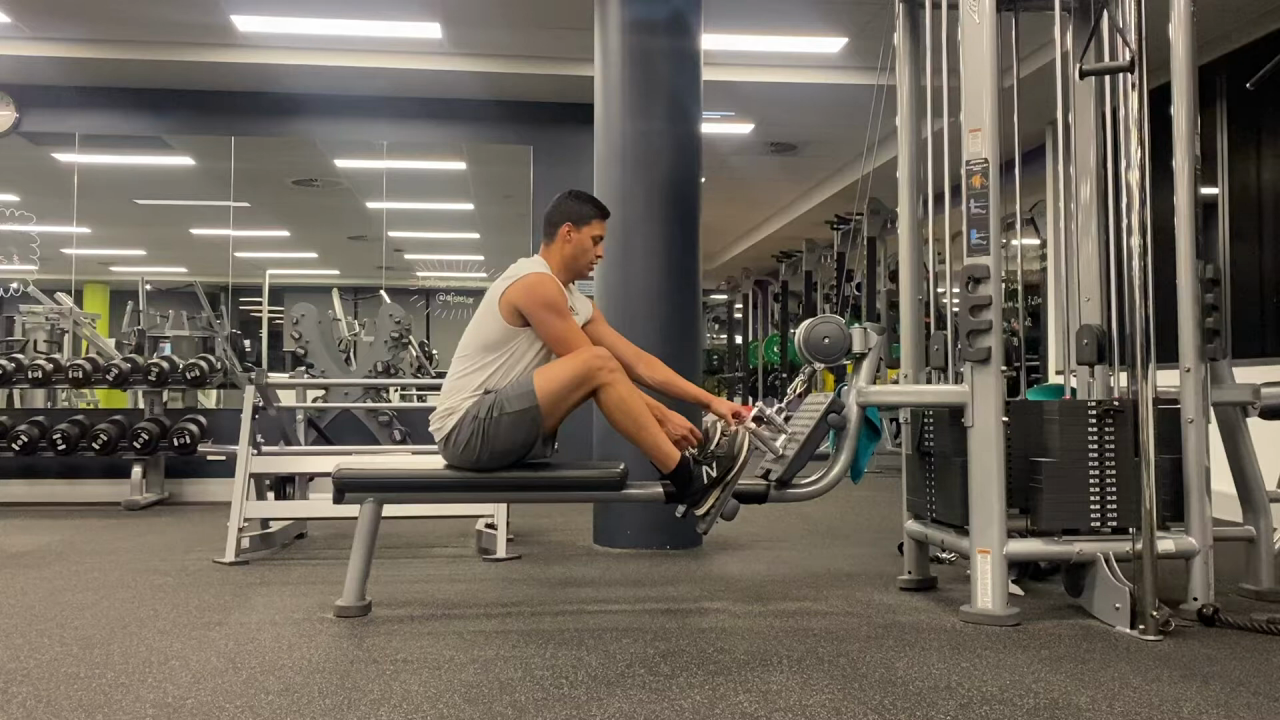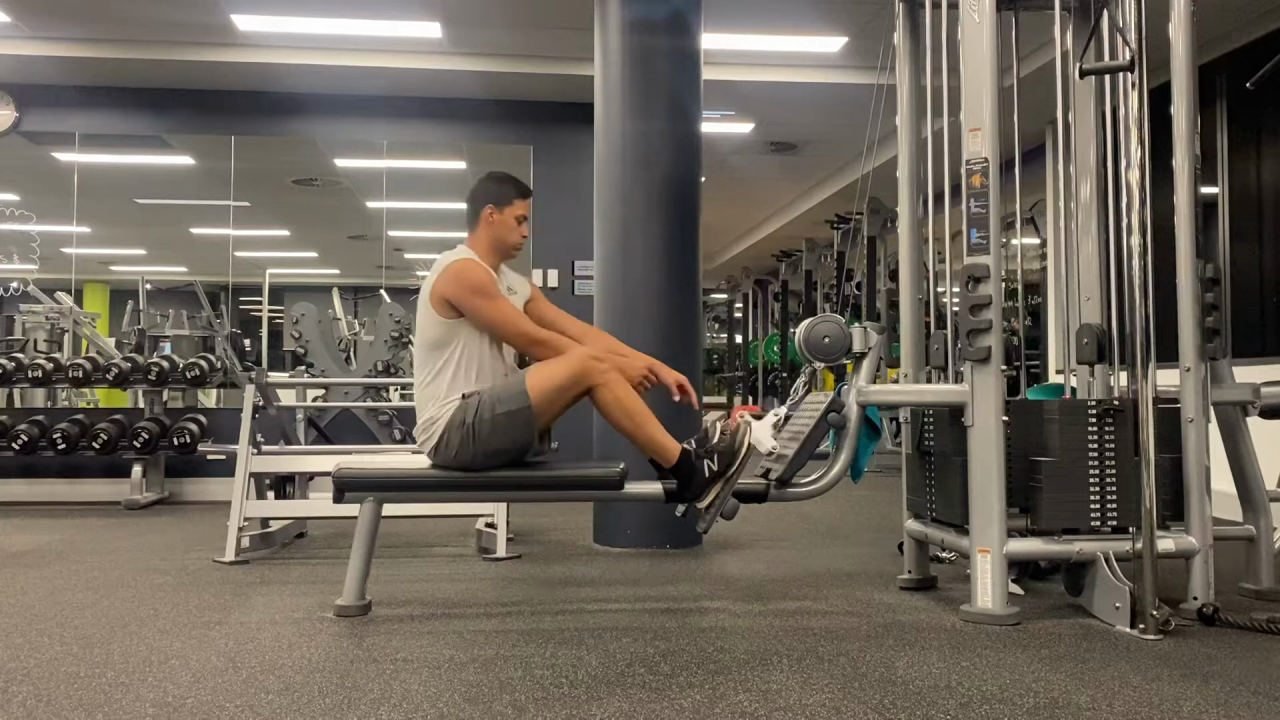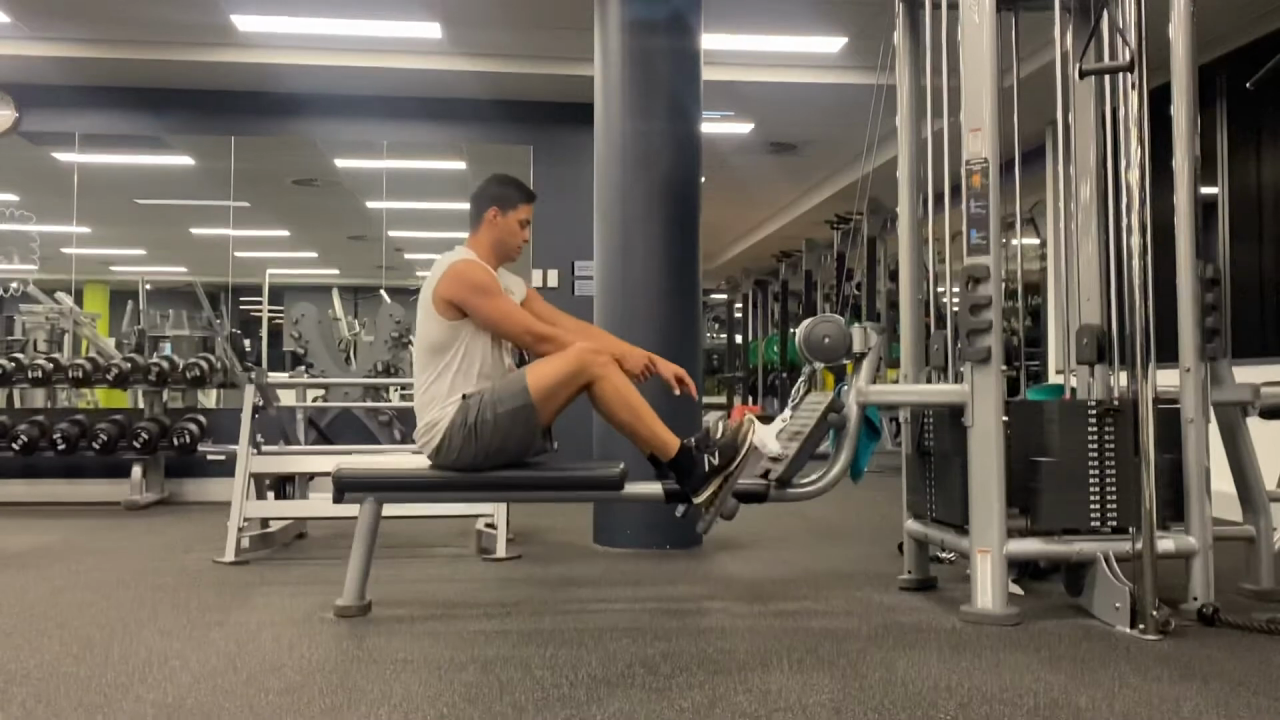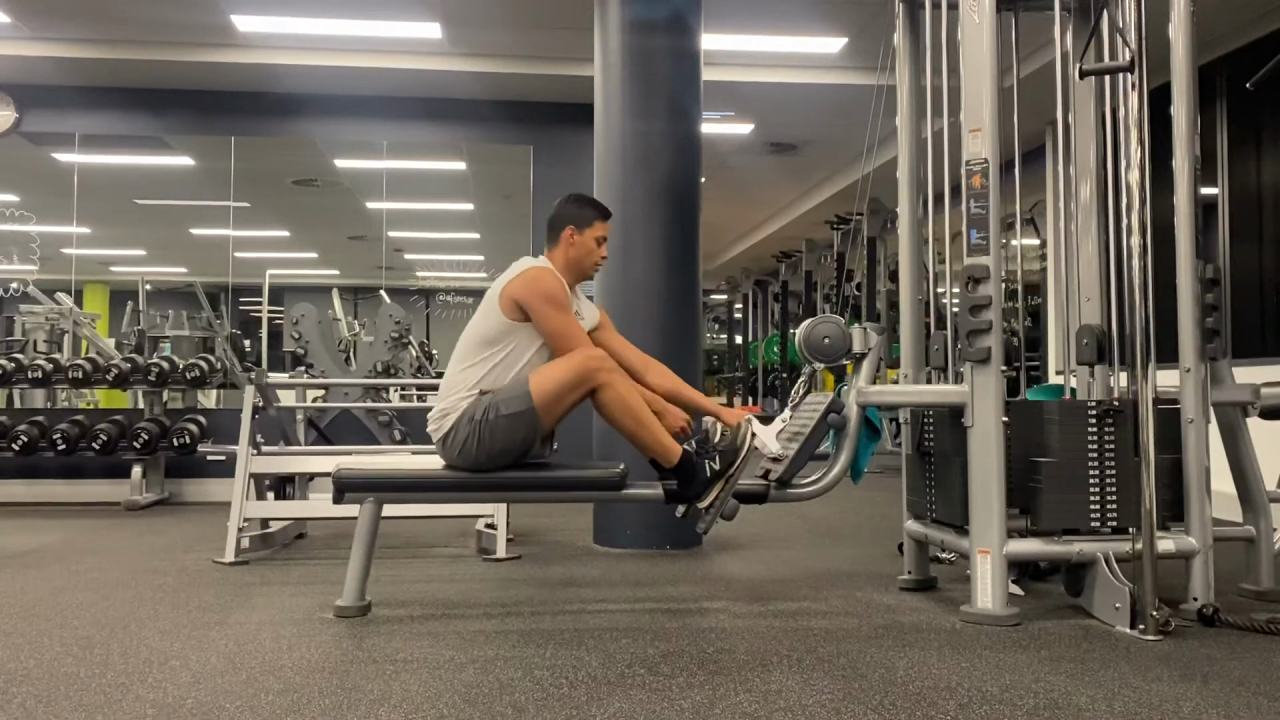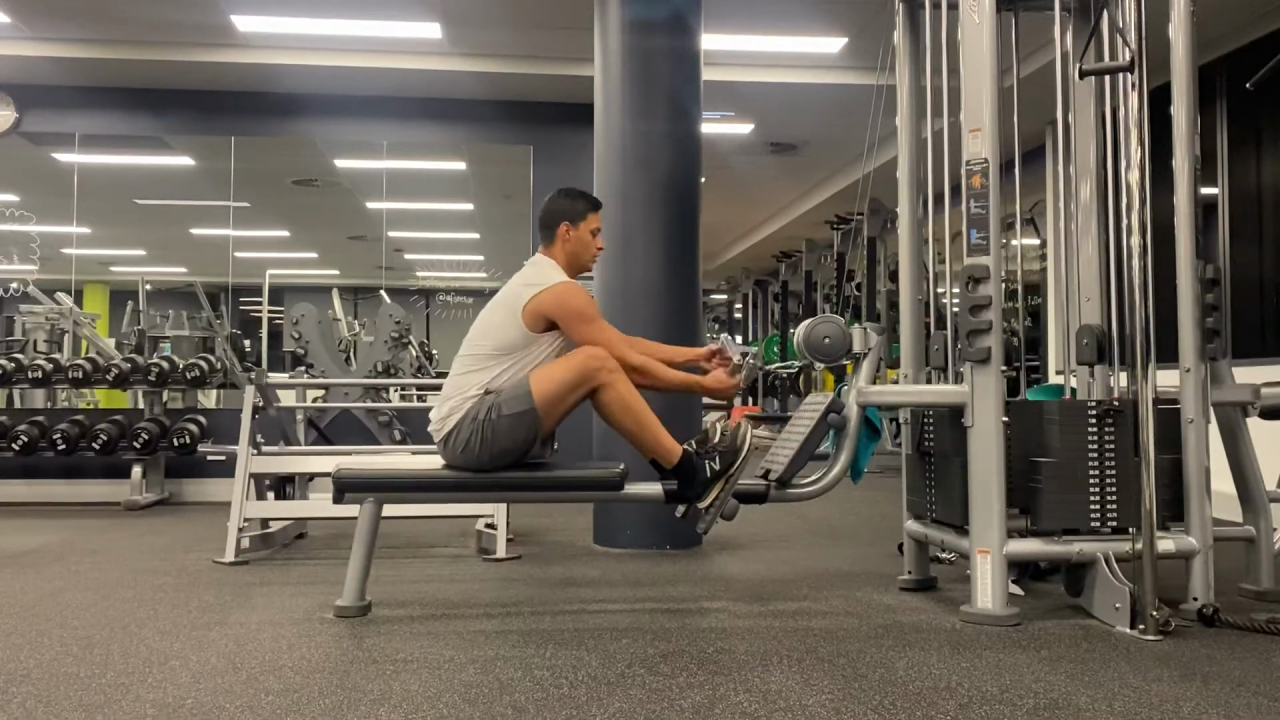
dt=0.4s
person 1, frame 1
left shoulder: (573, 302)
right shoulder: (536, 284)
left elbow: (638, 363)
right elbow: (590, 363)
left wrist: (711, 401)
right wrist: (663, 416)
left hip: (495, 426)
right hip: (467, 431)
right knee: (598, 364)
left ankle: (677, 463)
right ankle: (689, 479)
person 1, frame 2
left shoulder: (509, 283)
right shoulder: (461, 272)
left elbow: (580, 333)
right elbow: (535, 343)
left wrist: (655, 366)
right wrist: (619, 367)
left hip: (480, 421)
right hip: (453, 433)
left knee: (590, 362)
right knee: (592, 365)
left ankle: (676, 458)
right ankle: (689, 471)
person 1, frame 3
left shoulder: (504, 282)
right shoulder: (463, 272)
left elbow: (579, 330)
right elbow: (536, 338)
left wrist: (656, 361)
right wrist: (619, 355)
left hip: (479, 421)
right hip: (454, 433)
left knee: (590, 360)
right knee: (589, 358)
left ankle: (674, 457)
right ankle: (687, 466)
person 1, frame 4
left shoulder: (579, 306)
right shoulder: (539, 280)
left elbow: (645, 369)
right elbow: (598, 363)
left wrist: (717, 411)
right wrist: (662, 410)
left hip: (492, 425)
right hip: (464, 431)
right knee: (595, 366)
left ankle: (677, 462)
right ankle: (690, 473)
person 1, frame 5
left shoulder: (542, 279)
right shoulder: (560, 291)
left elbow: (624, 343)
right elbow: (628, 363)
left wrist: (696, 355)
right wrist: (702, 384)
left hip: (486, 425)
right hip: (467, 432)
left knee: (600, 361)
right knee: (597, 363)
left ankle: (676, 460)
right ankle: (691, 472)
